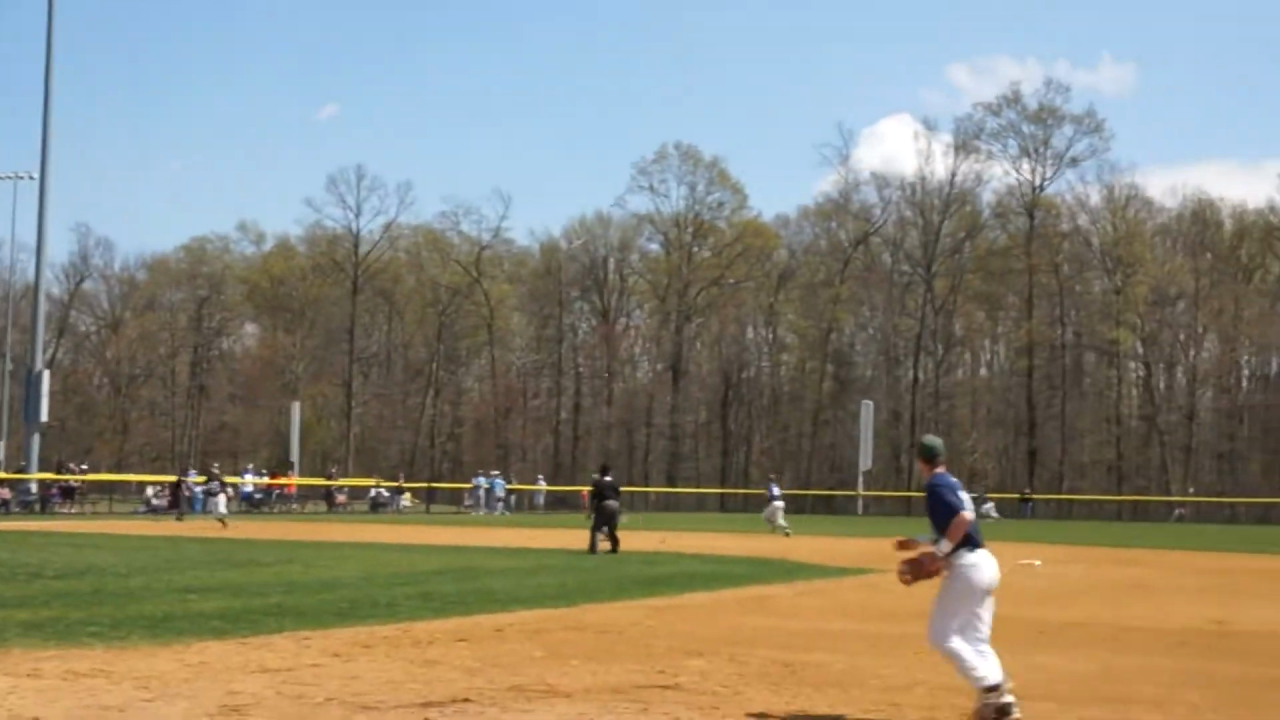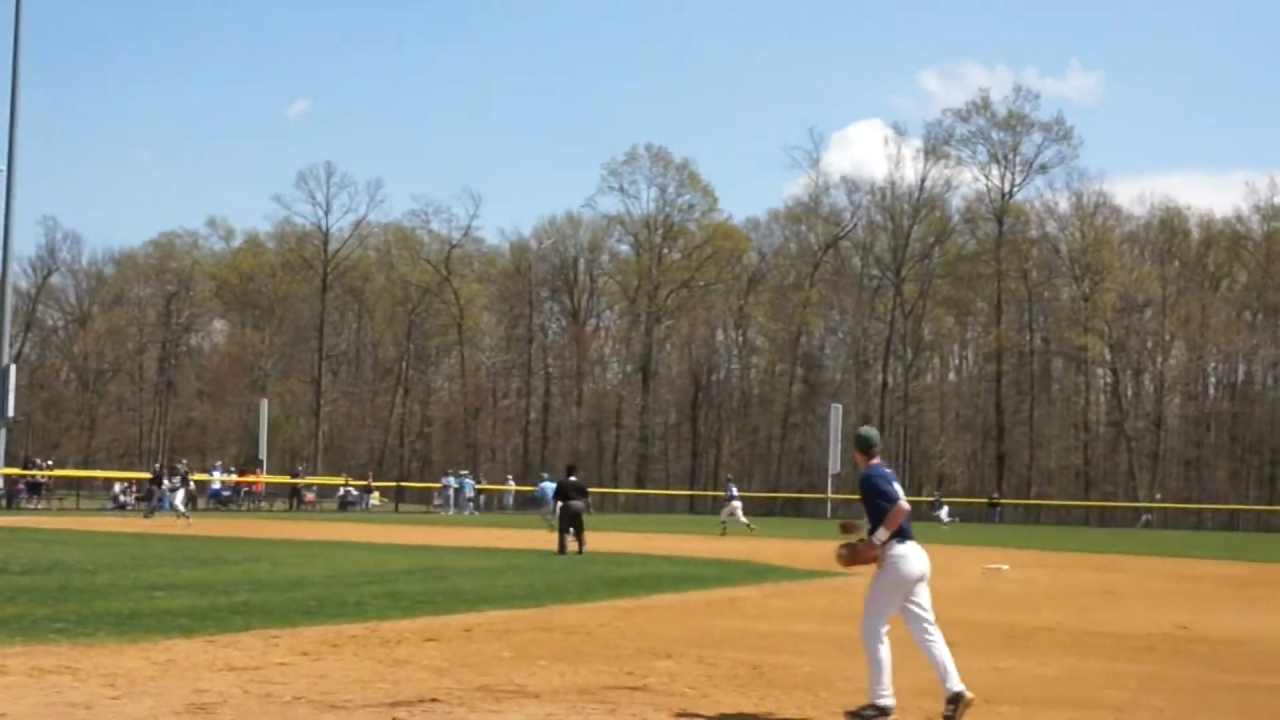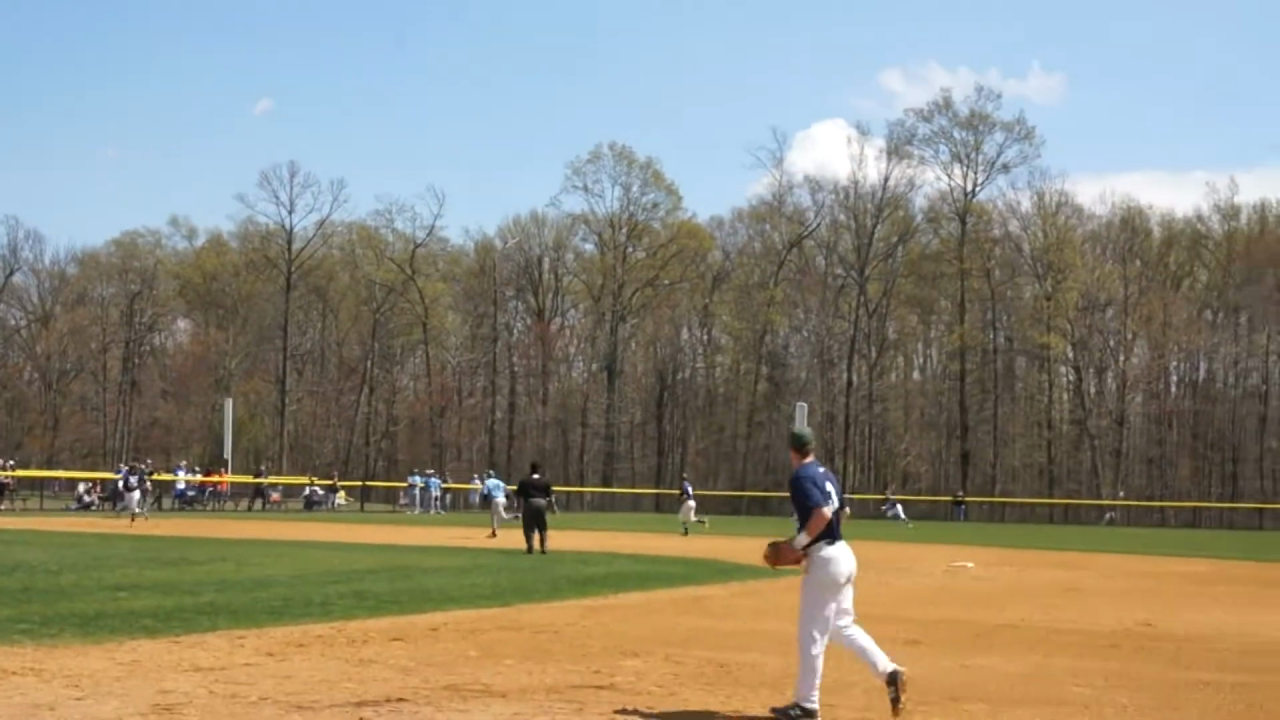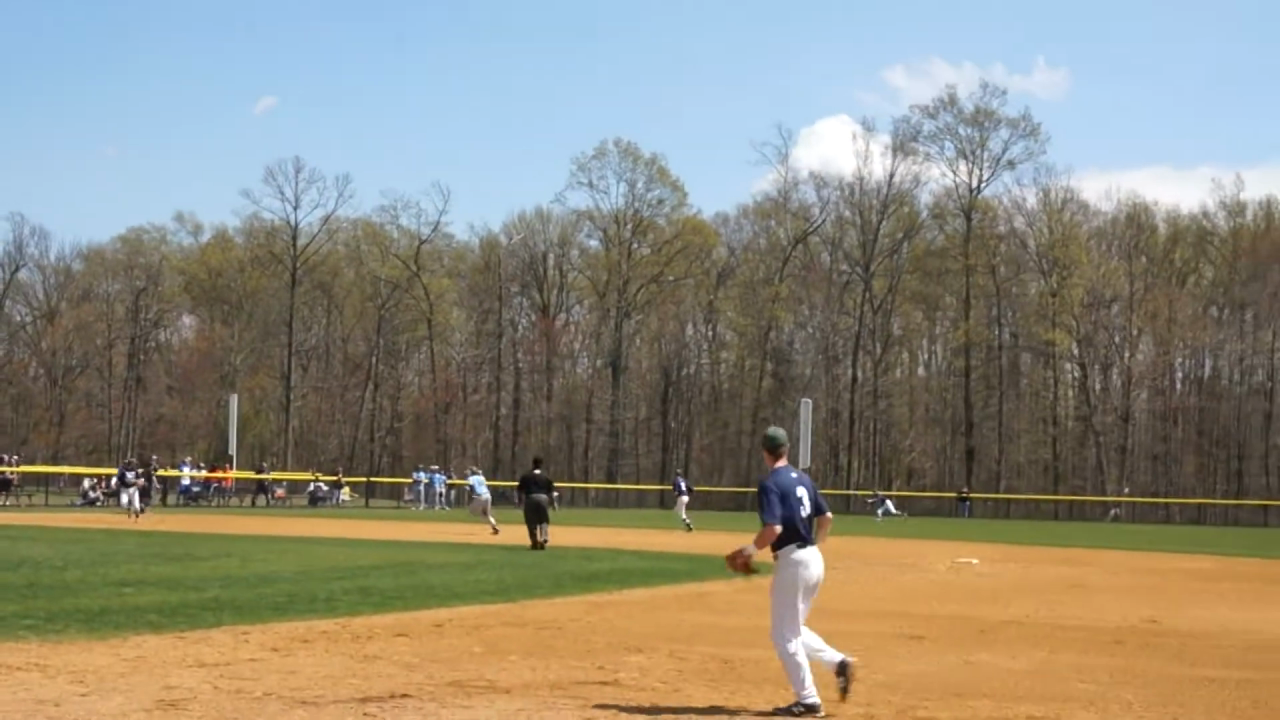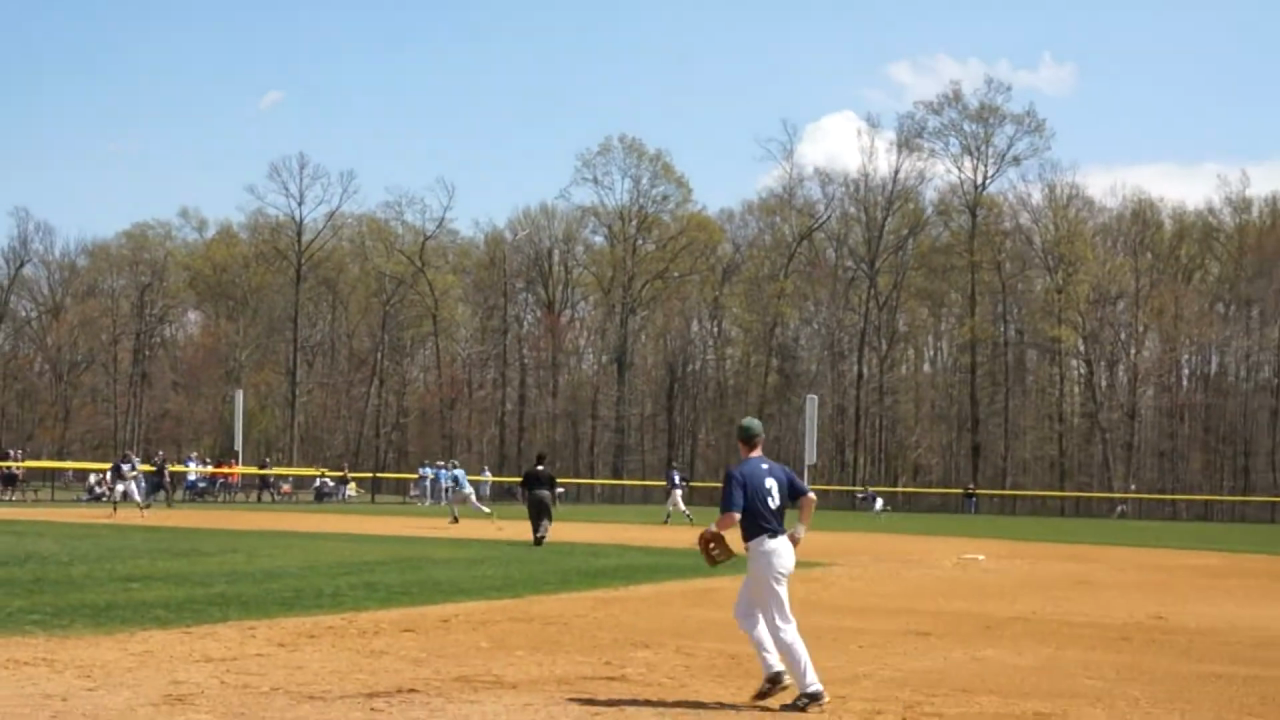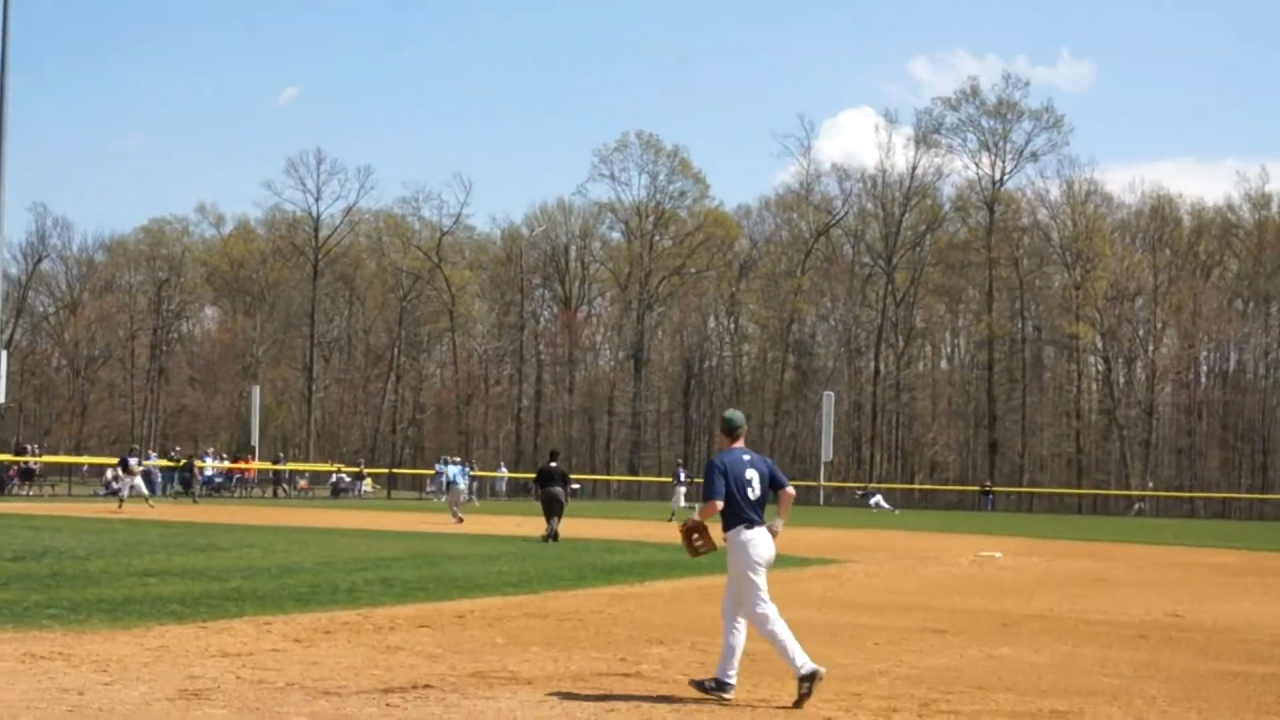
dt=0.1s
person 1, frame 1
left shoulder: (936, 486)
right shoulder: (953, 483)
left elbow: (964, 517)
left wrist: (939, 550)
right wrist: (922, 545)
left hip: (966, 566)
right hip: (983, 563)
left knee: (942, 636)
right knee: (976, 638)
left ankle: (993, 685)
person 1, frame 2
left shoulder: (870, 477)
right shoulder: (886, 474)
left elbow: (902, 507)
left wrist: (876, 538)
right wrist: (871, 533)
left hip: (896, 559)
right hip: (913, 557)
left knee: (873, 630)
right knee: (924, 629)
right ankle: (955, 692)
person 1, frame 3
left shoulder: (800, 477)
right shoulder: (825, 474)
left elbow: (823, 513)
left wrist: (800, 541)
left hip: (824, 560)
right hip: (843, 557)
left knee: (810, 634)
right knee: (843, 627)
right ankle: (889, 673)
person 1, frame 4
left shoulder: (769, 482)
right shoulder: (804, 479)
left elbow: (772, 528)
right elbow: (826, 517)
left wrist: (749, 549)
left hip: (793, 563)
right hip: (812, 560)
left knee: (785, 635)
right knee: (791, 630)
right ankle: (838, 663)
person 1, frame 5
left shoulder: (737, 472)
right shoulder: (779, 469)
left elbow: (732, 516)
right elbow: (809, 498)
left wrist: (714, 529)
right wrist: (800, 529)
left hip: (765, 553)
right hip: (782, 548)
left knee: (780, 625)
right knee: (745, 612)
left ankle: (811, 689)
right ankle: (775, 671)
person 1, frame 6
left shoulder: (718, 462)
right shoulder: (761, 462)
left elbow: (714, 505)
right elbow: (787, 492)
left wrist: (697, 518)
right wrist: (778, 523)
left hip: (744, 543)
right hip: (761, 540)
left knee: (763, 614)
right knee: (733, 612)
left ankle: (805, 668)
right ankle: (725, 680)
